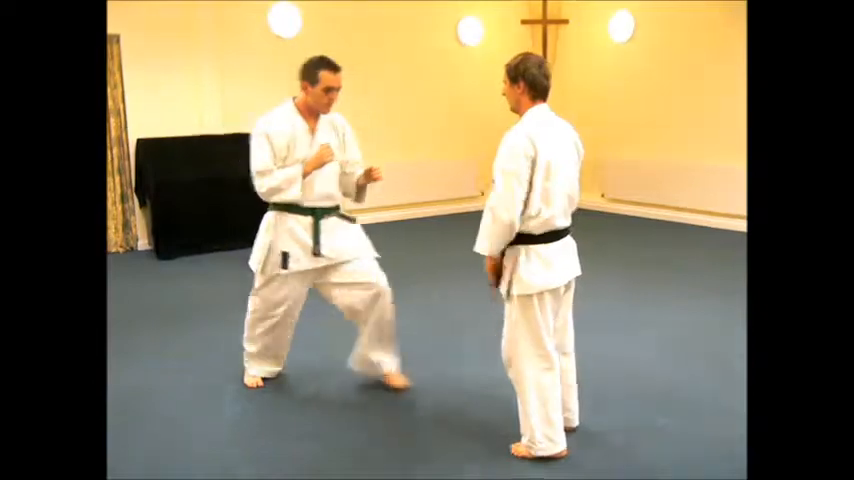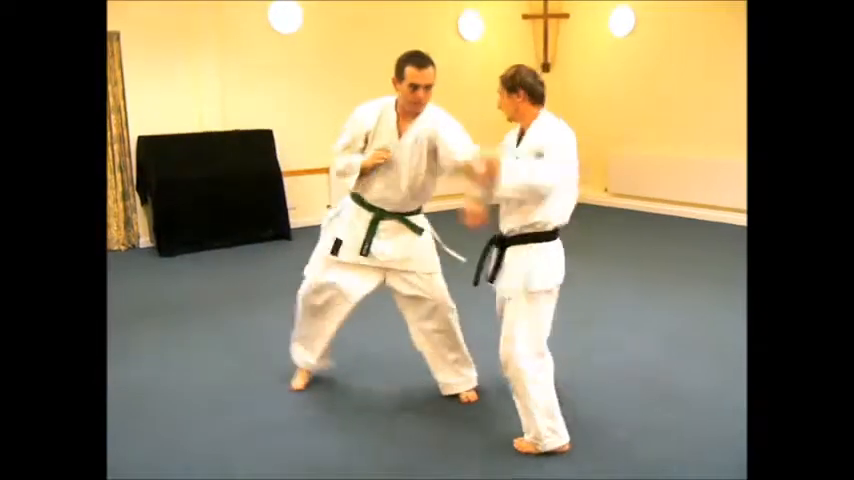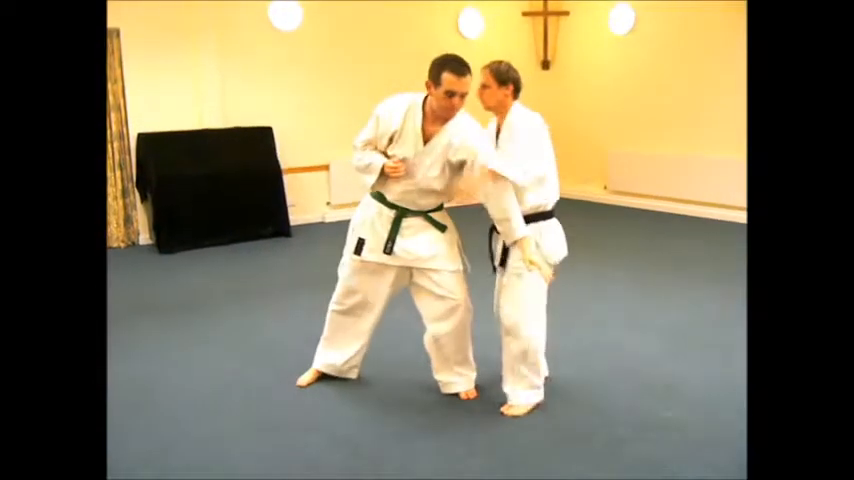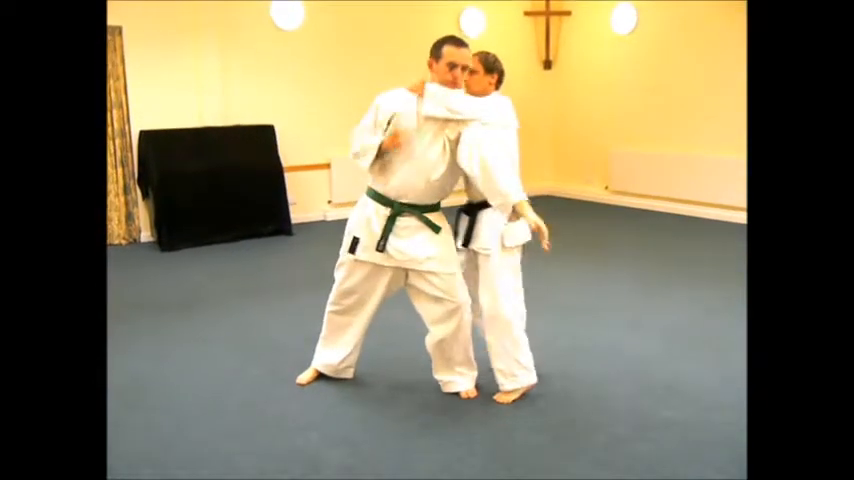
dt=0.4s
person 1, frame 1
left shoulder: (520, 137)
right shoulder: (566, 130)
left elbow: (504, 209)
left wrist: (492, 254)
left hip: (532, 257)
right hip: (562, 248)
left knee: (527, 351)
right knee: (558, 343)
left ankle: (545, 440)
right ankle: (564, 414)
person 1, frame 2
left shoulder: (556, 133)
right shoulder: (520, 135)
left elbow: (533, 178)
right elbow: (499, 181)
left wrist: (494, 168)
right wrist: (482, 205)
left hip: (535, 255)
right hip: (511, 249)
left knee: (521, 347)
right knee: (516, 332)
left ankle: (548, 433)
right ankle: (531, 375)
person 1, frame 3
left shoulder: (524, 121)
right shoulder: (494, 126)
left elbow: (519, 162)
right elbow: (491, 160)
left hip: (532, 232)
right hip: (512, 232)
left knee: (520, 315)
right knee: (510, 309)
left ankle: (526, 391)
right ankle: (531, 371)
person 1, frame 4
left shoulder: (498, 107)
right shoulder: (466, 112)
left elbow: (455, 103)
left wrist: (421, 89)
left hip: (496, 220)
right hip: (477, 217)
left knee: (498, 300)
right knee: (477, 293)
left ankle: (516, 376)
right ankle: (509, 359)
person 2, frame 1
left shoulder: (338, 125)
right shoulder: (271, 126)
left elbow: (346, 178)
right elbow: (265, 184)
left wrist: (363, 179)
right wrist: (306, 167)
left hip: (336, 226)
right hip: (289, 228)
left knee: (374, 291)
right knee: (275, 305)
left ankle: (379, 362)
right ankle: (260, 364)
person 2, frame 2
left shoulder: (440, 125)
right shoulder: (364, 115)
left elbow: (463, 155)
right elbow: (340, 157)
right wrist: (365, 162)
left hip: (405, 229)
right hip: (357, 219)
left knee: (433, 305)
right knee: (319, 290)
left ankle: (458, 378)
right ankle: (308, 361)
person 2, frame 3
left shoulder: (469, 134)
right shoulder: (393, 109)
left elbow: (496, 188)
right elbow: (362, 150)
left wrist: (523, 242)
right wrist: (383, 166)
left hip: (428, 227)
right hip: (380, 218)
left knee: (452, 304)
right knee: (353, 295)
left ankle: (457, 377)
right ankle: (329, 363)
person 2, frame 4
left shoulder: (468, 117)
right shoulder: (394, 100)
left elbow: (489, 167)
right elbow: (358, 146)
left wrist: (520, 207)
right wrist: (382, 144)
left hip: (425, 227)
right hip: (375, 216)
left knee: (451, 304)
right knee: (349, 296)
left ankle: (458, 376)
right ankle: (329, 363)
